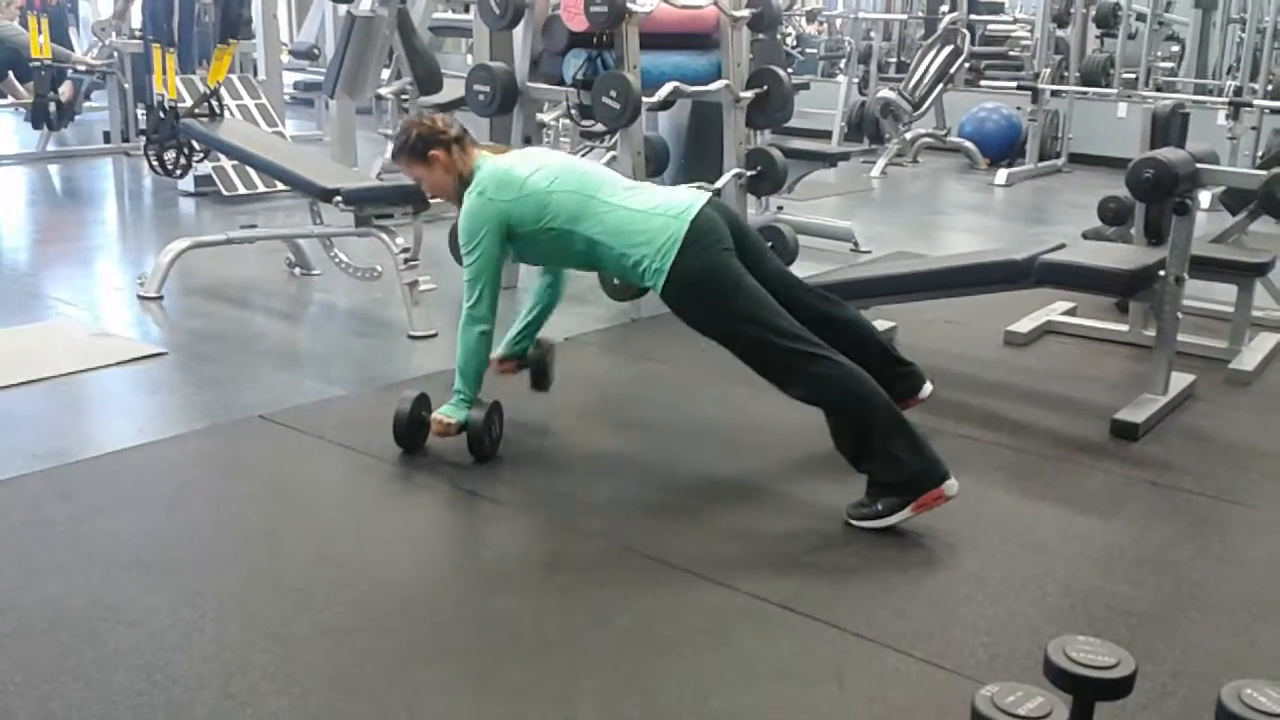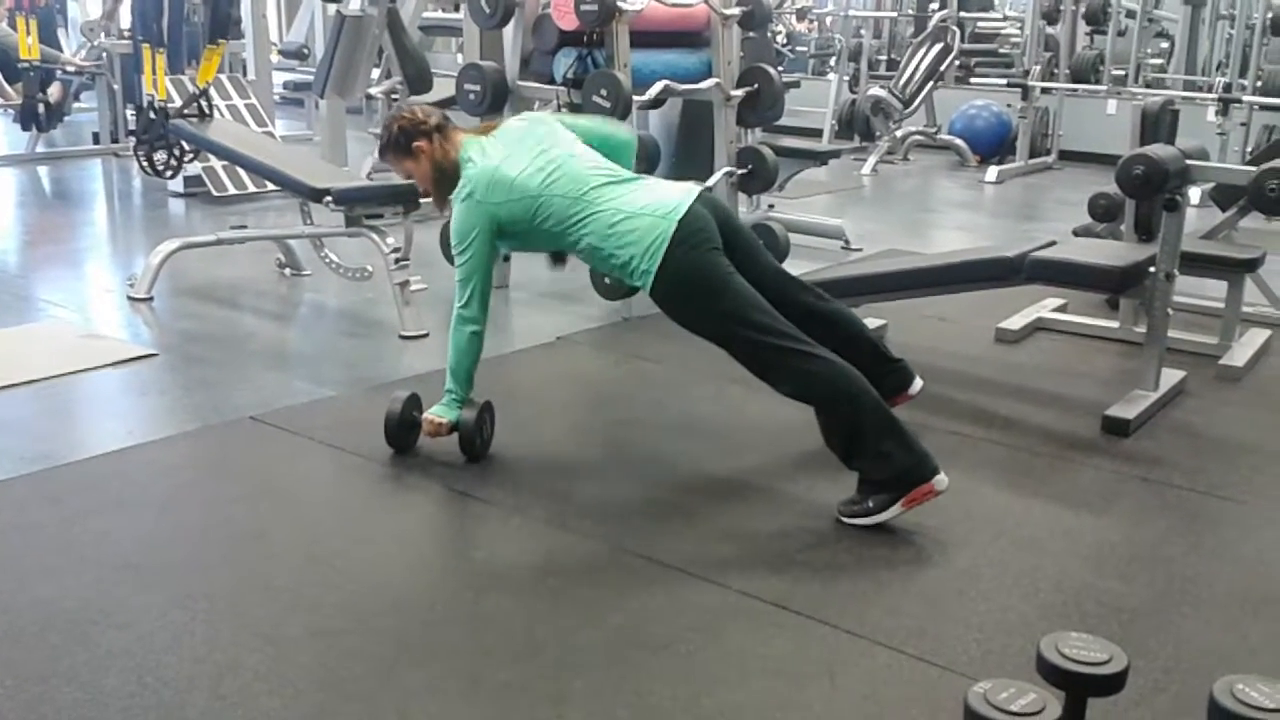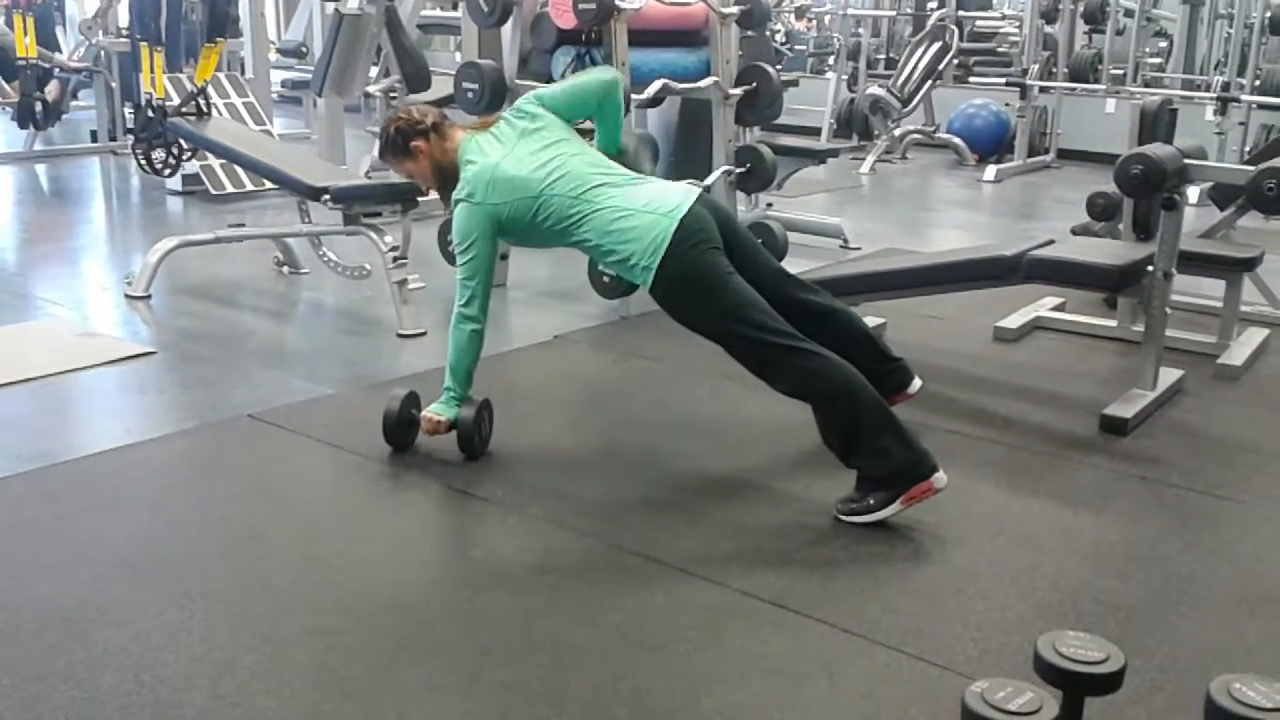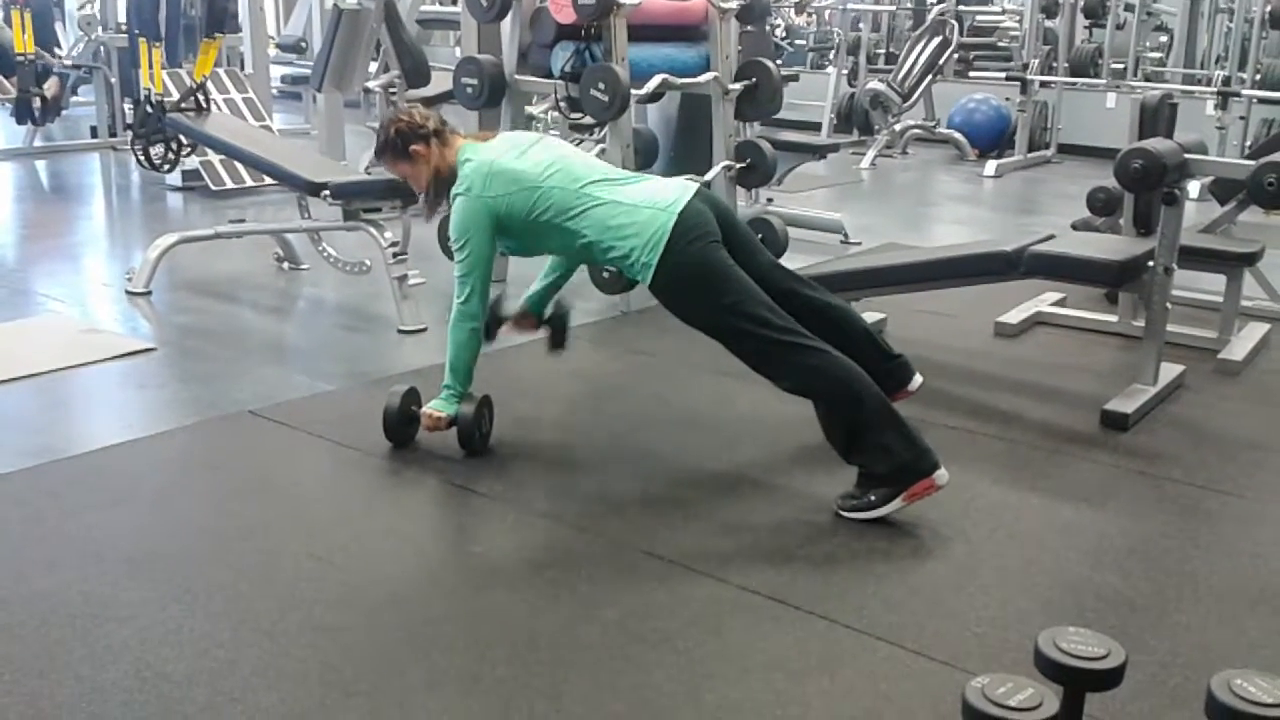
dt=0.3s
person 1, frame 1
left shoulder: (481, 205)
right shoulder: (522, 162)
left elbow: (478, 309)
right elbow: (553, 265)
left wrist: (463, 402)
right wrist: (513, 347)
left hip: (681, 258)
right hip: (699, 213)
left knee: (799, 357)
right knee: (804, 305)
left ankle: (913, 478)
right ankle: (901, 382)
person 1, frame 2
left shoulder: (473, 200)
right shoulder: (523, 124)
left elbow: (470, 308)
right elbow: (622, 138)
left wrist: (453, 404)
left hip: (663, 257)
right hip: (692, 207)
left knee: (786, 353)
right knee: (793, 299)
left ankle: (903, 476)
right ankle: (890, 381)
person 1, frame 3
left shoulder: (474, 198)
right shoulder: (522, 115)
left elbow: (471, 305)
right elbow: (608, 80)
left wrist: (452, 400)
left hip: (664, 254)
right hip: (690, 206)
left knee: (785, 352)
right knee: (792, 296)
left ankle: (901, 471)
right ankle: (891, 379)
person 1, frame 4
left shoulder: (471, 196)
right shoulder: (513, 141)
left elbow: (469, 302)
left wrist: (452, 396)
right wrist: (540, 298)
left hip: (669, 248)
right hip: (689, 202)
left knee: (786, 346)
right knee: (791, 295)
left ankle: (902, 468)
right ankle: (891, 374)
